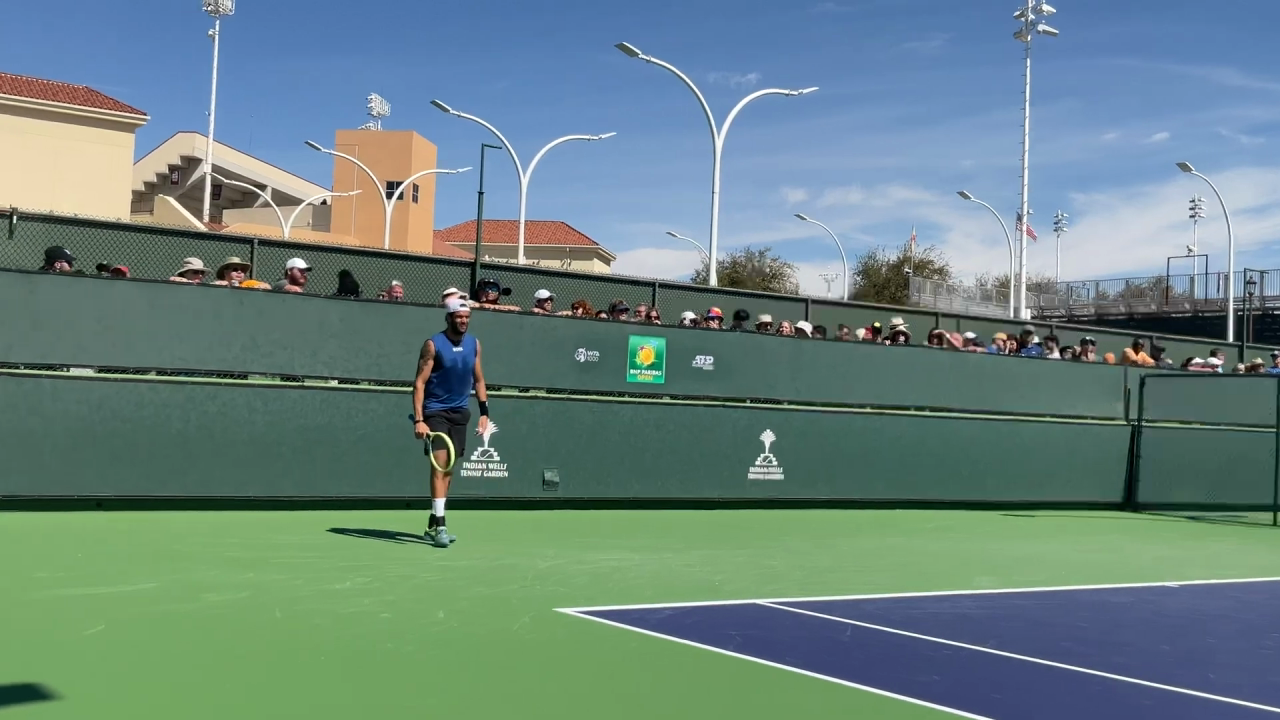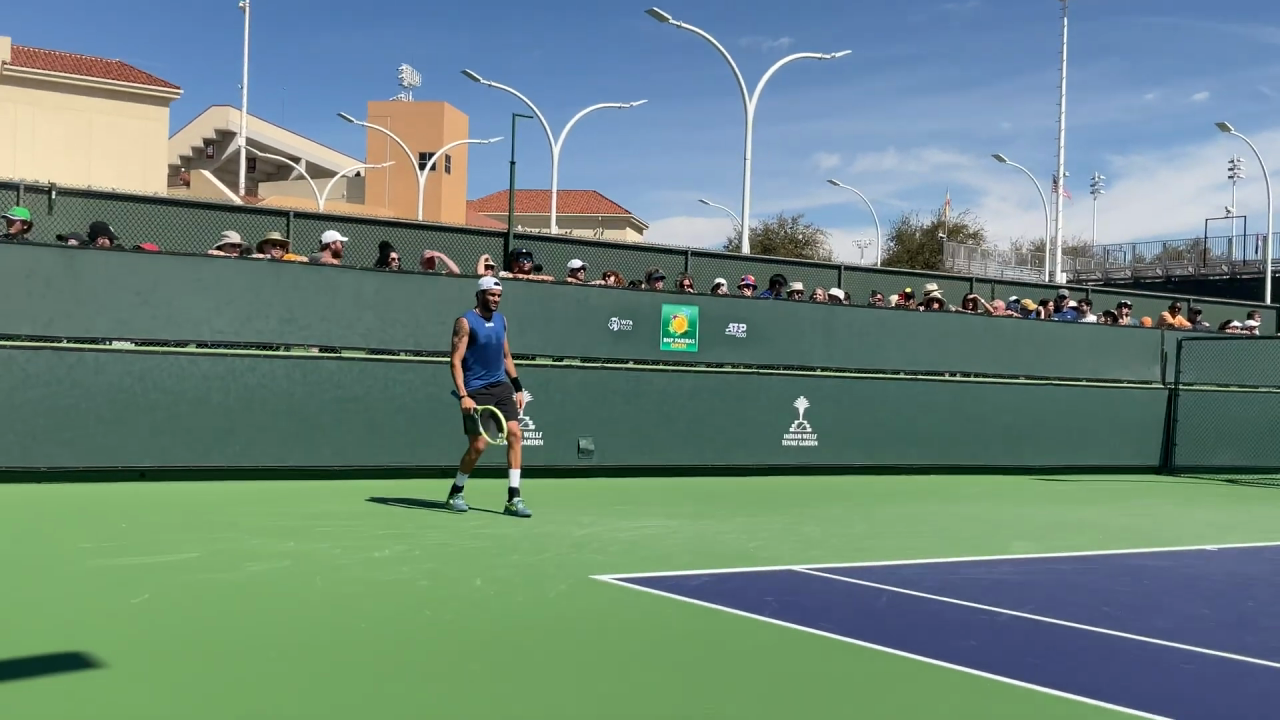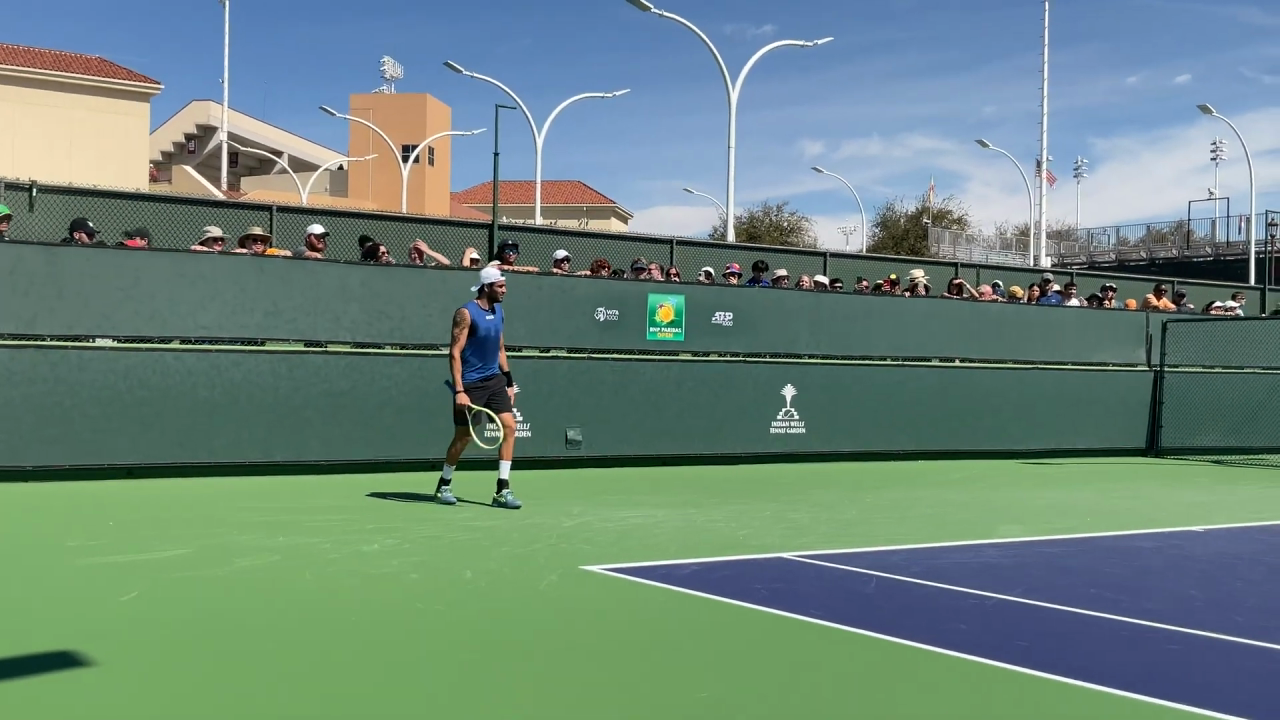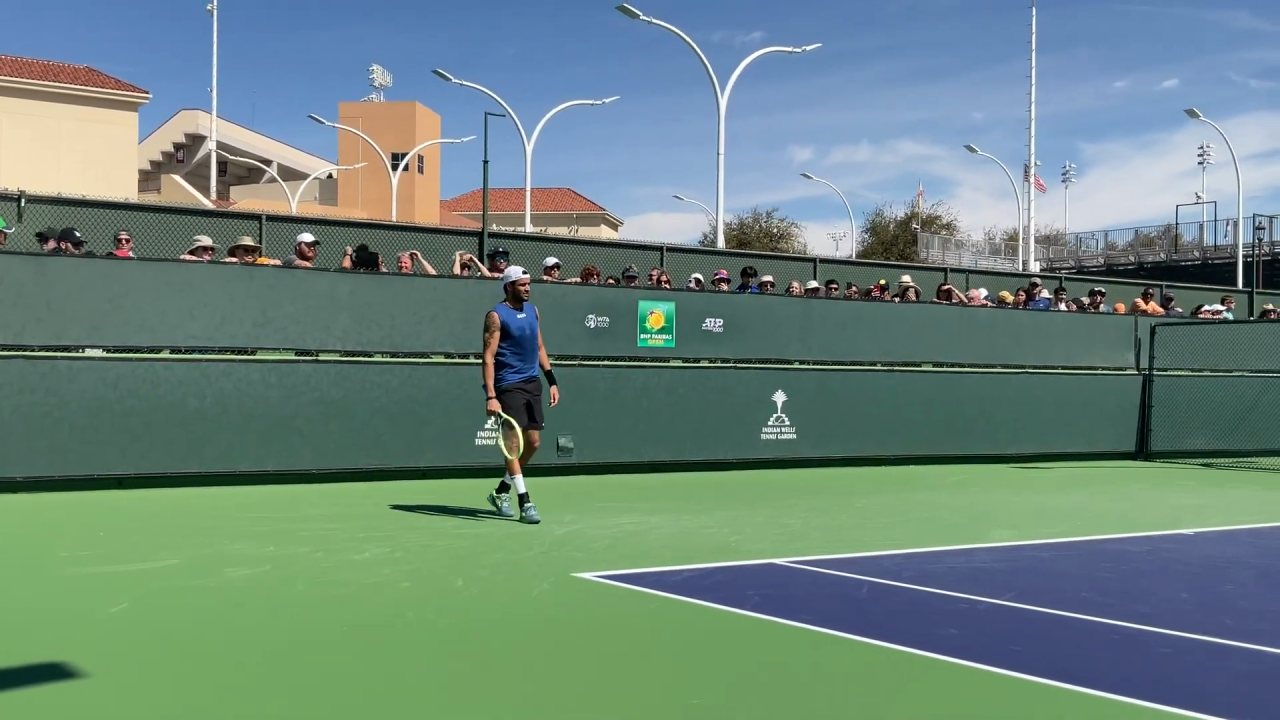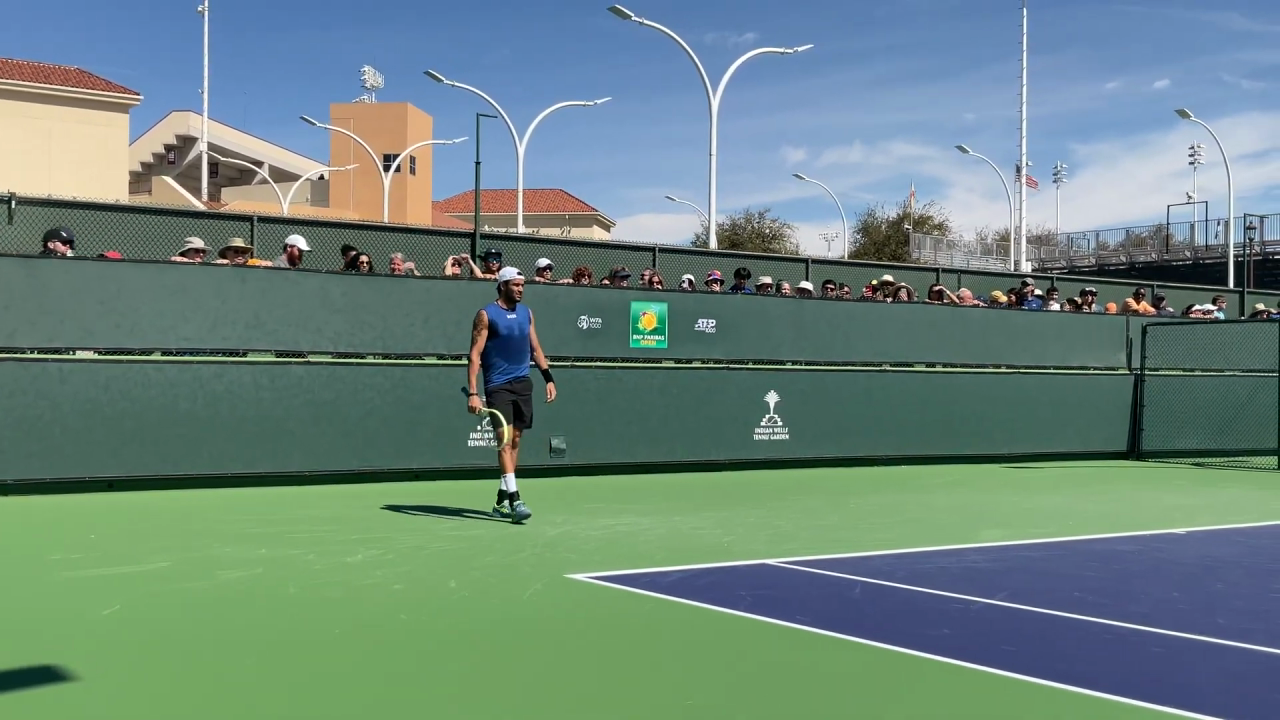
dt=1s
person 1, frame 1
left shoulder: (474, 344)
right shoulder: (433, 345)
left elbow: (478, 380)
right elbow: (419, 383)
left wrist: (484, 411)
right wrist: (418, 419)
left hip: (460, 414)
right hip: (436, 412)
left knee: (448, 470)
right knee: (440, 466)
left ankle: (435, 526)
right ankle: (439, 527)
person 1, frame 2
left shoulder: (501, 320)
right shoulder: (465, 322)
right elbow: (456, 361)
left wrist: (518, 387)
right wrist: (463, 395)
left hip: (500, 387)
right hip: (476, 391)
left knee: (515, 435)
right knee: (478, 445)
left ankle: (513, 499)
right ankle: (455, 493)
person 1, frame 3
left shoulder: (499, 312)
right shoulder: (466, 313)
right elbow: (455, 353)
left wrist: (509, 382)
right wrist: (459, 390)
left hip: (495, 380)
right hip: (471, 383)
left knee: (509, 427)
right knee: (462, 438)
left ankle: (502, 492)
right ankle: (443, 486)
person 1, frame 4
left shoulder: (533, 310)
right shoulder: (496, 316)
right elbow: (488, 358)
left wrist: (552, 382)
right wrist: (491, 396)
left hip: (533, 384)
right hip: (509, 386)
left knee: (533, 443)
left ankle: (501, 491)
right ankle: (525, 504)
person 1, frame 5
left shoulder: (526, 313)
right shoulder: (486, 315)
left elbow: (535, 349)
right elbow: (474, 355)
left wrist: (549, 378)
right wrist: (473, 393)
left hip: (523, 384)
right hip: (499, 386)
left knee: (515, 441)
right knee: (505, 442)
left ankle: (502, 501)
right ankle: (515, 501)
